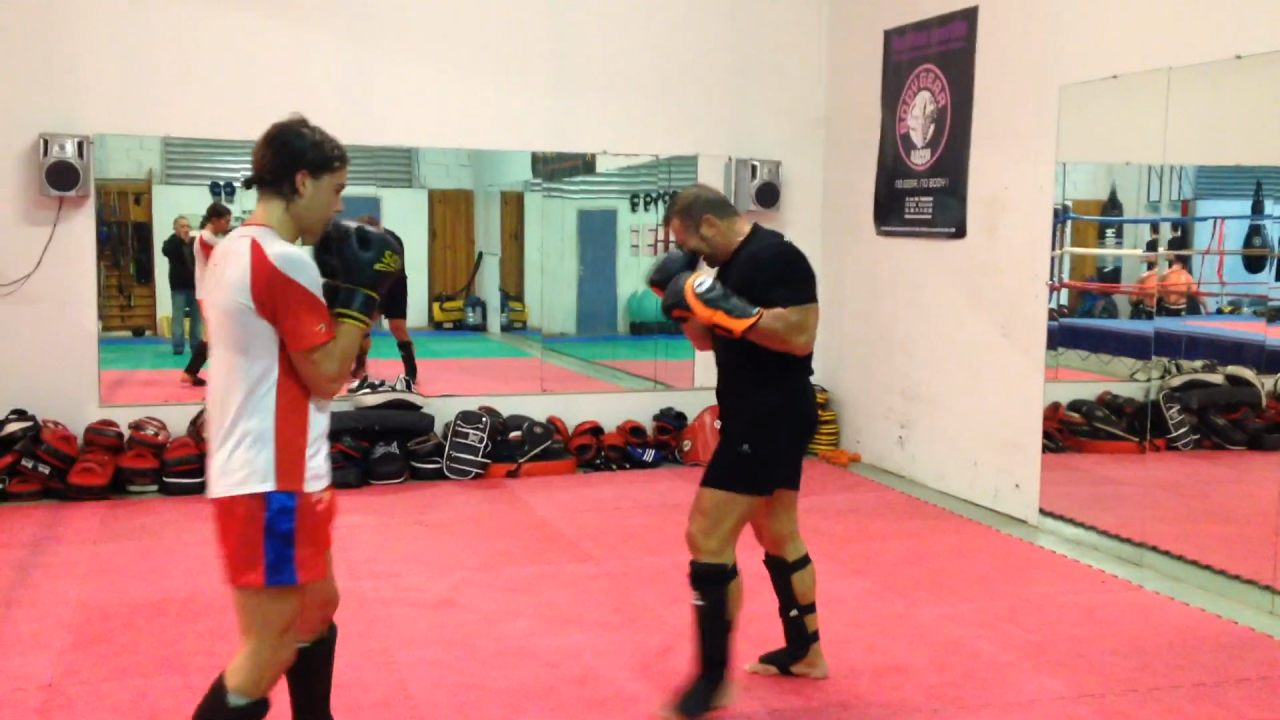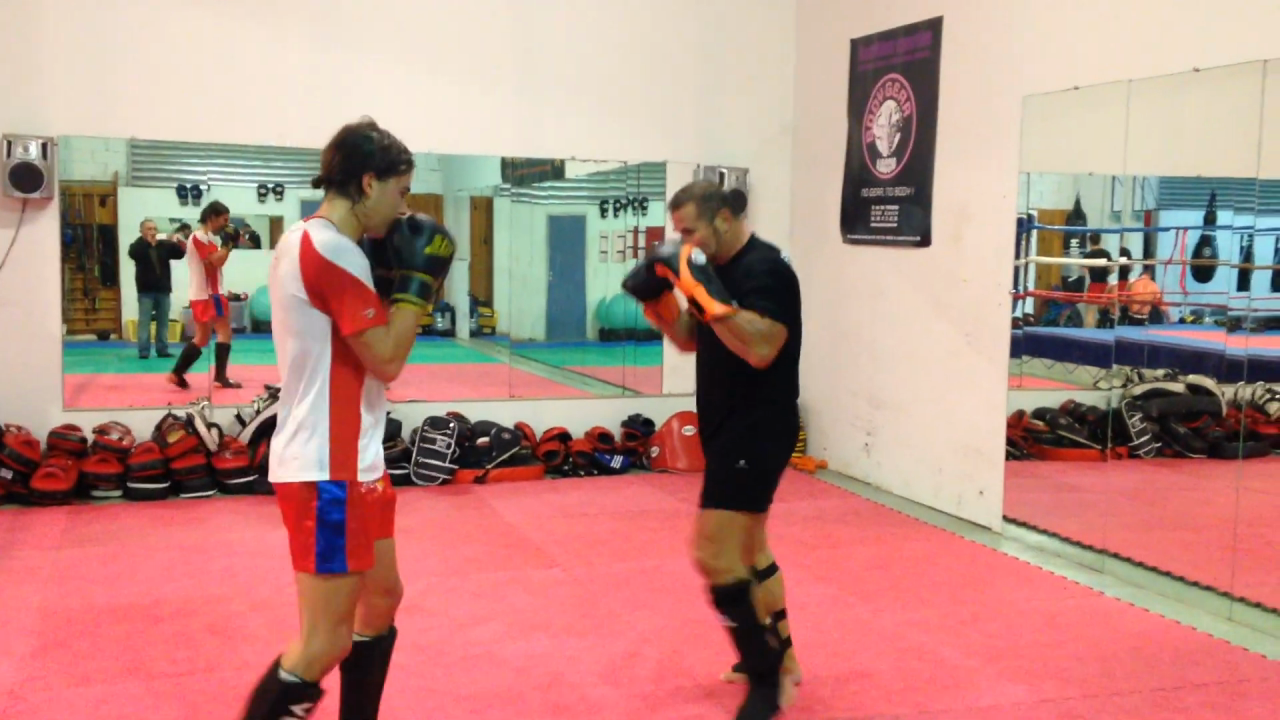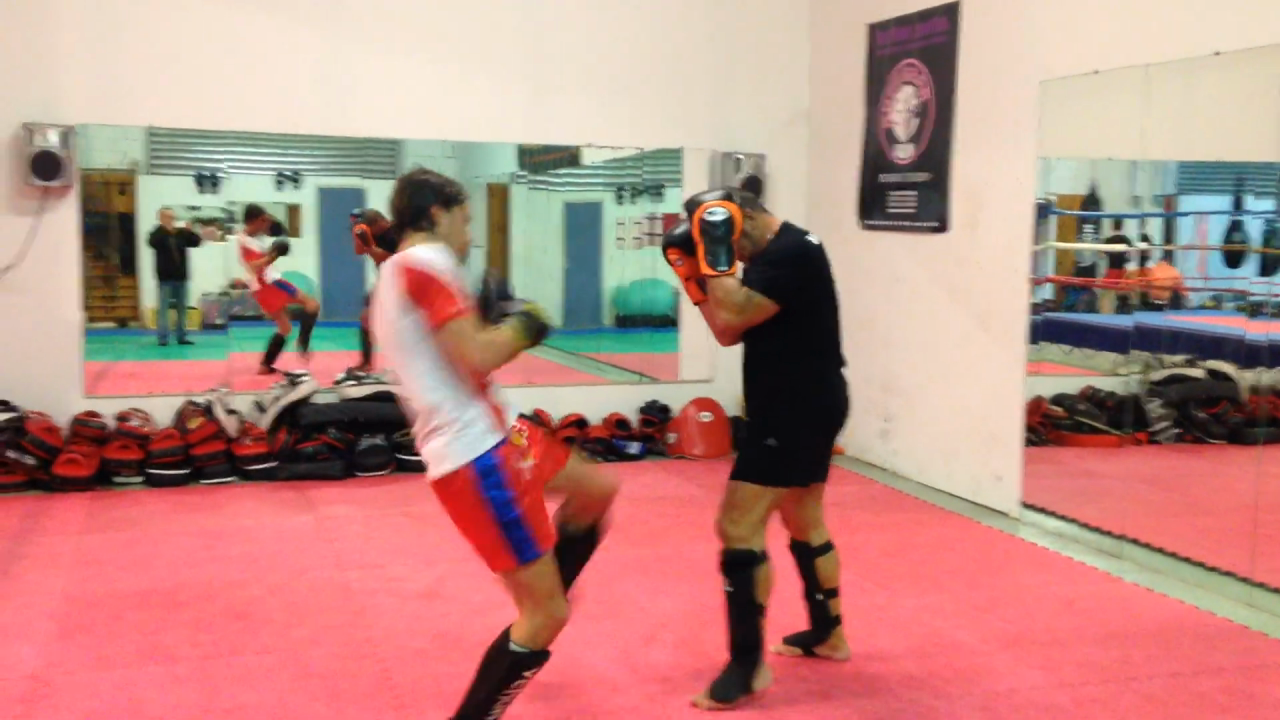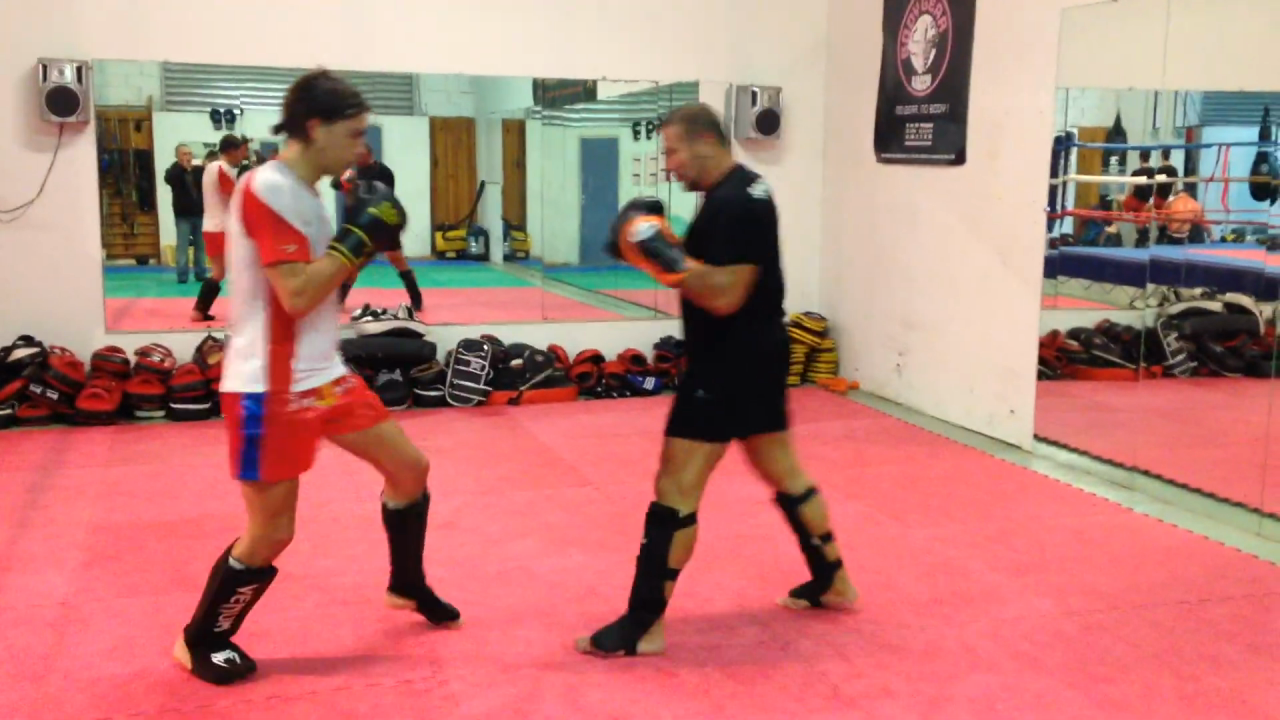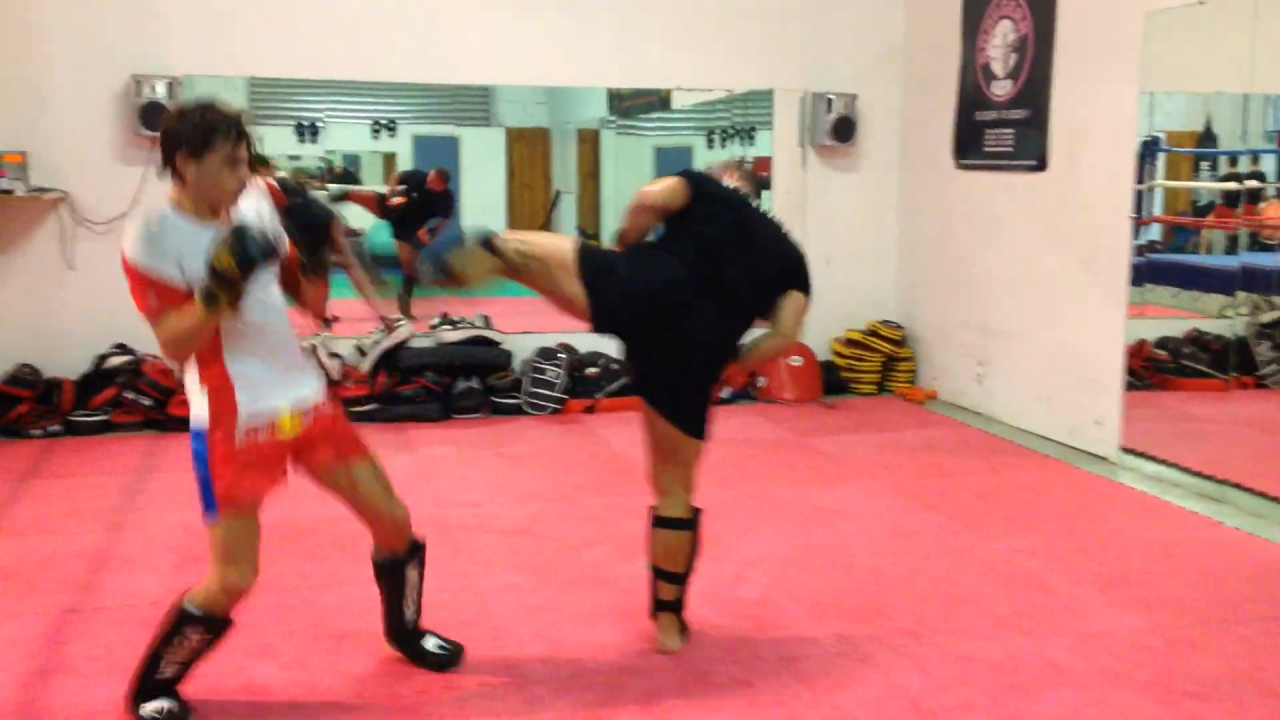
dt=1s
person 1, frame 1
left shoulder: (232, 250)
right shoulder: (282, 260)
right elbow: (326, 376)
left wrist: (336, 279)
right wrist: (362, 291)
left hip: (276, 475)
right hip: (270, 484)
left knee: (317, 607)
right knee: (268, 653)
person 1, frame 2
left shoulder: (311, 242)
right shoulder: (326, 249)
left elbow: (362, 337)
right elbow: (385, 360)
left wrist: (396, 271)
right wrist: (418, 278)
left hip: (353, 464)
right hip: (325, 472)
left knee: (379, 602)
right knee: (325, 639)
person 1, frame 3
left shoulder: (395, 277)
right shoulder: (423, 264)
right elbow: (480, 357)
right wrist: (522, 327)
left hip: (491, 438)
right hip: (476, 456)
left knee: (596, 491)
right knee: (547, 615)
left ankle: (552, 584)
person 1, frame 4
left shoulder: (306, 192)
right shoulder: (265, 192)
right elbow: (298, 297)
left wrist: (366, 239)
right wrist: (355, 234)
left hip: (324, 375)
right hip: (269, 389)
left knee: (410, 468)
right knee: (270, 534)
left ankle: (408, 587)
right ankle: (201, 639)
person 1, frame 5
left shoulder: (258, 215)
right shoulder: (149, 242)
left elbow: (309, 305)
right elbow: (176, 345)
right wrist: (219, 291)
left hip: (304, 401)
right hip: (233, 427)
left knee: (393, 520)
right knee: (230, 583)
left ankle: (405, 633)
person 2, frame 1
left shoulder: (773, 256)
right shoulder: (732, 262)
left elbow: (798, 335)
right elbow: (711, 341)
left wrist: (726, 308)
right wrist: (684, 300)
left hip: (771, 415)
right hip: (762, 414)
left knee: (707, 537)
right knee: (779, 534)
right ankle: (805, 650)
person 2, frame 2
left shoulder: (766, 271)
right shoulder: (719, 270)
left elbow: (760, 349)
right elbow: (692, 341)
left wrist: (706, 294)
right wrist: (661, 300)
left hip: (757, 432)
right hip: (731, 429)
left knee: (716, 558)
right knee: (746, 548)
right ankle: (779, 657)
person 2, frame 3
left shoulder: (792, 253)
right shoulder: (778, 255)
left elbow: (732, 315)
right elbow: (729, 331)
left wrist: (715, 251)
right wrist: (693, 269)
left hip: (795, 410)
right hip: (808, 406)
left knee: (739, 528)
right knee: (804, 520)
left ankle: (748, 663)
right ankle: (828, 632)
person 2, frame 4
left shoulder: (736, 206)
right shoulder: (734, 196)
left elbow: (724, 297)
left wrist: (662, 257)
right wrist: (664, 249)
left hip: (728, 365)
right hip: (760, 356)
left knee: (676, 487)
right knee: (783, 472)
left ankle: (643, 624)
right ankle: (833, 579)
person 2, frame 5
left shoulder: (708, 192)
right shoulder: (786, 255)
left elbow: (650, 202)
right elbow: (784, 336)
left wrist: (624, 253)
right wrist: (729, 369)
right hip: (698, 353)
left knee: (509, 247)
right knee: (675, 492)
left ankle: (440, 264)
right ankle: (667, 620)
